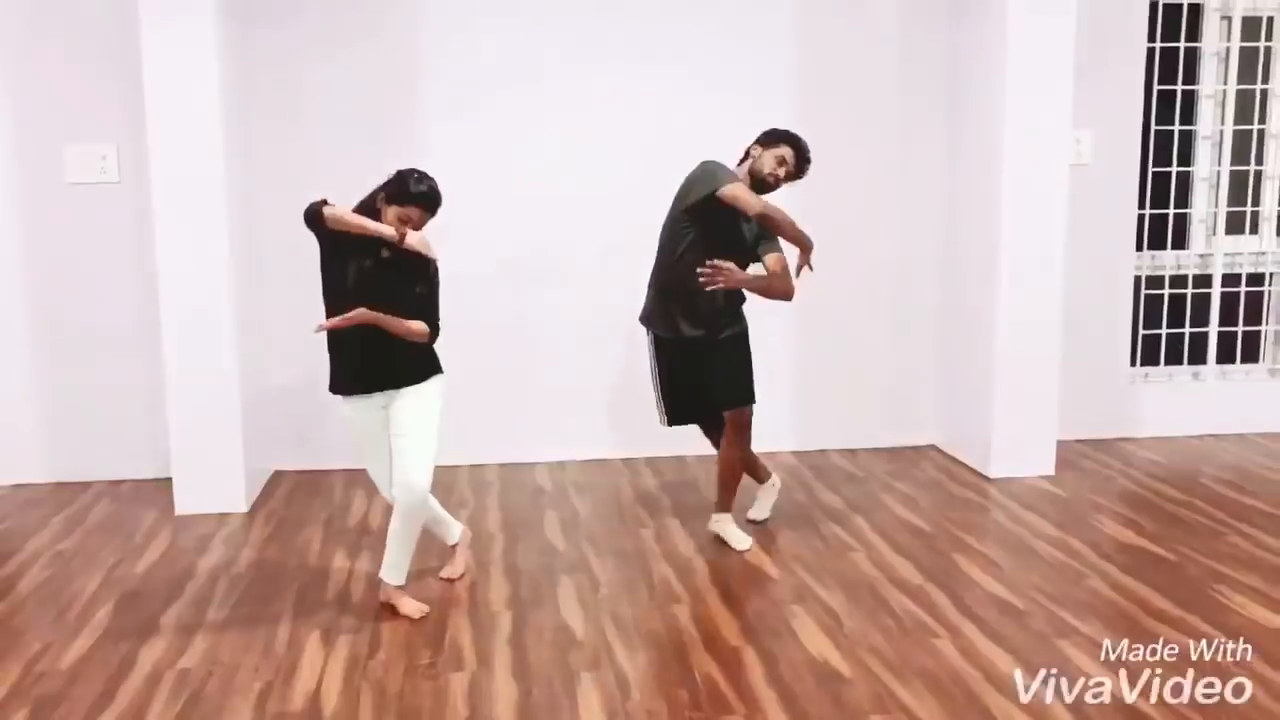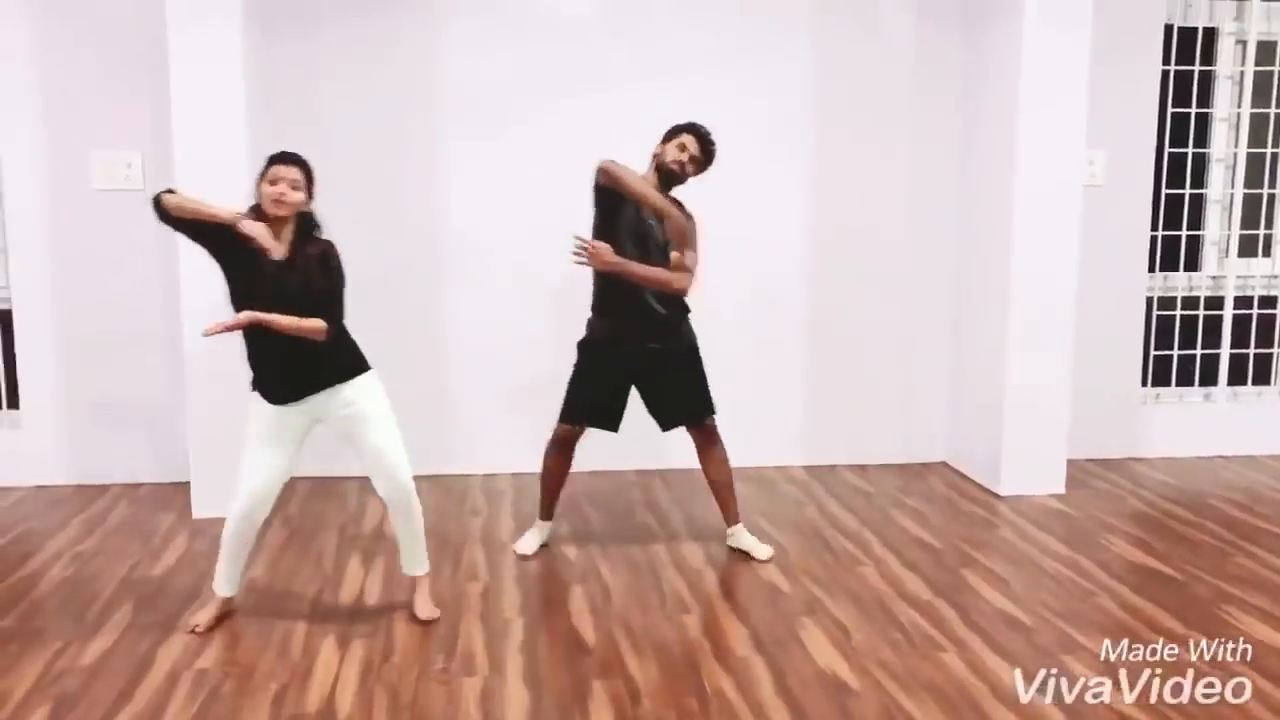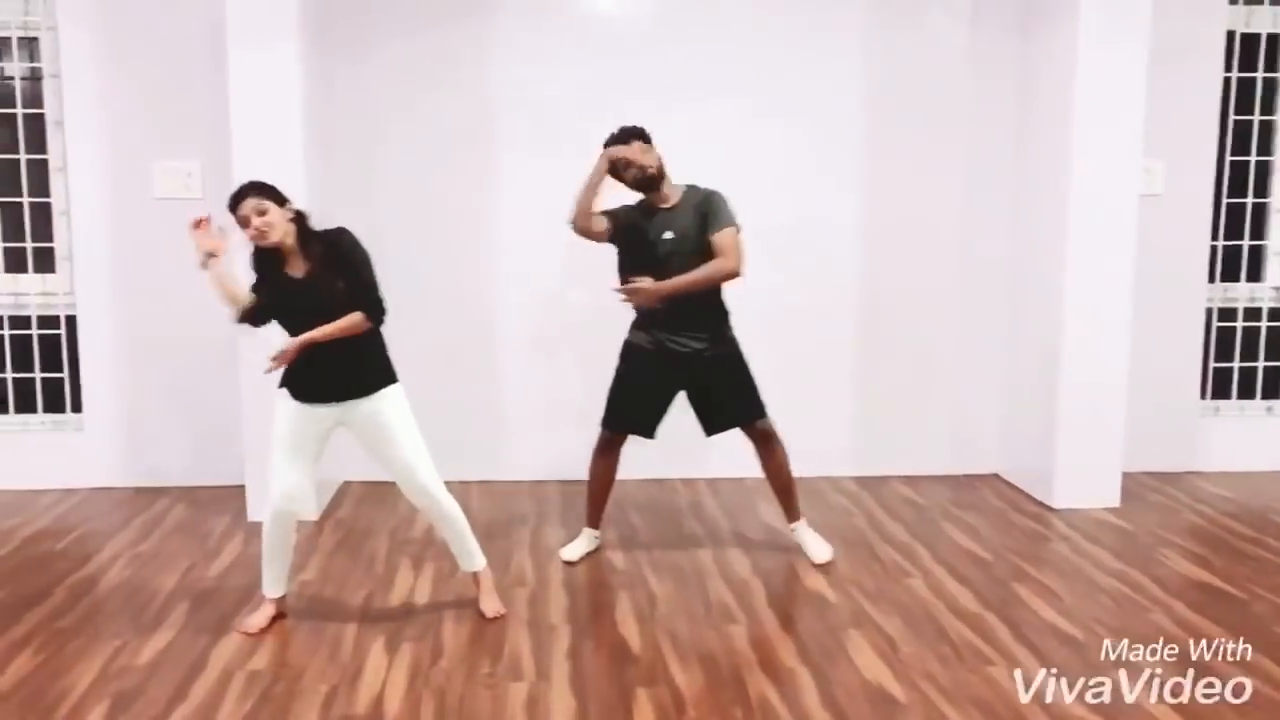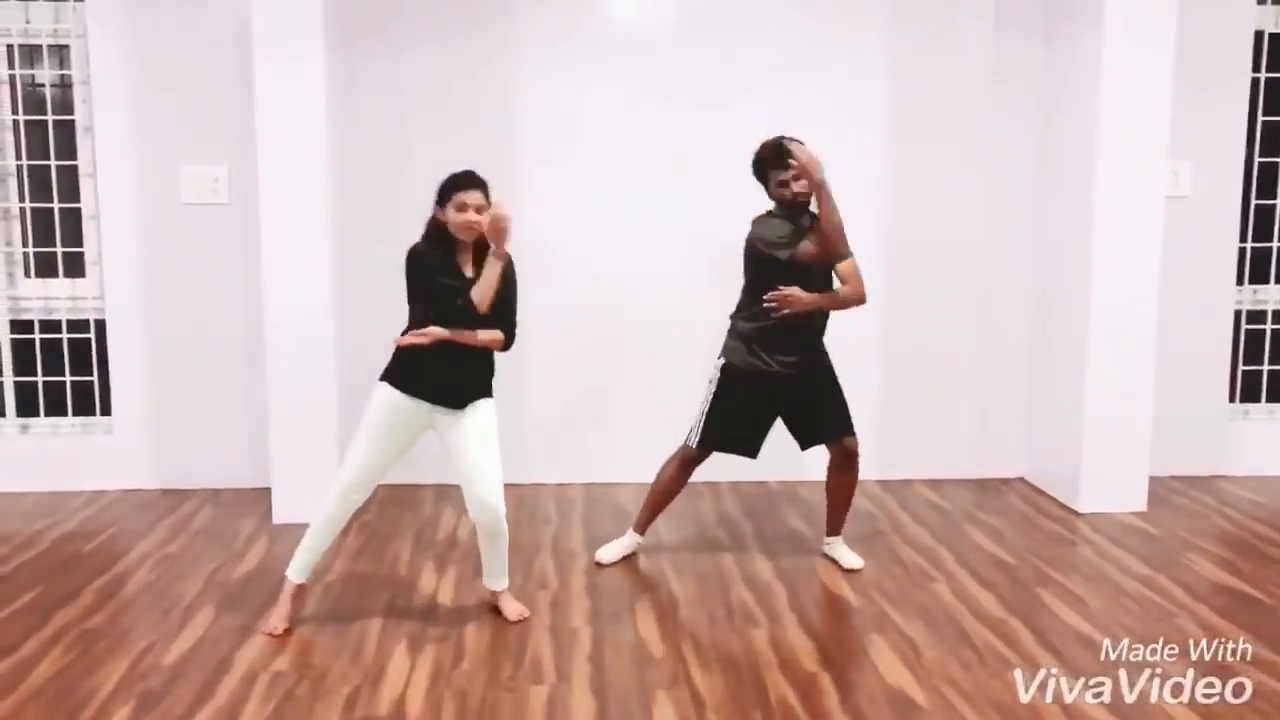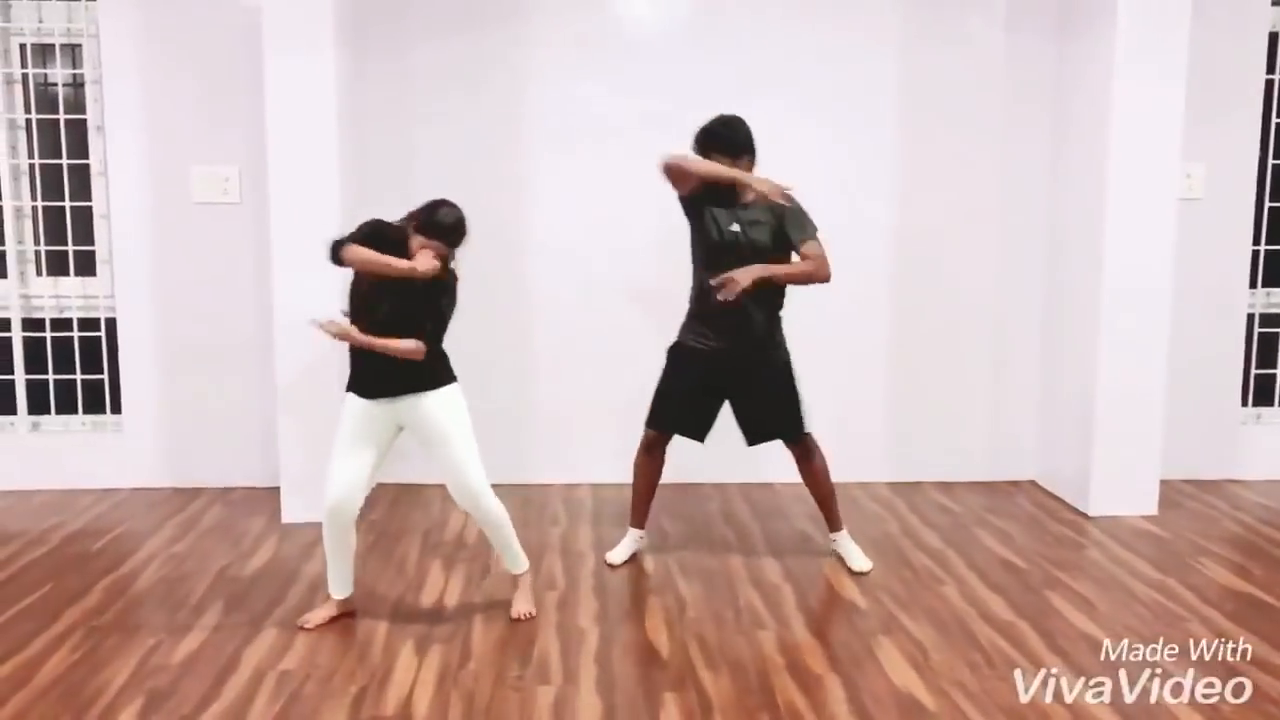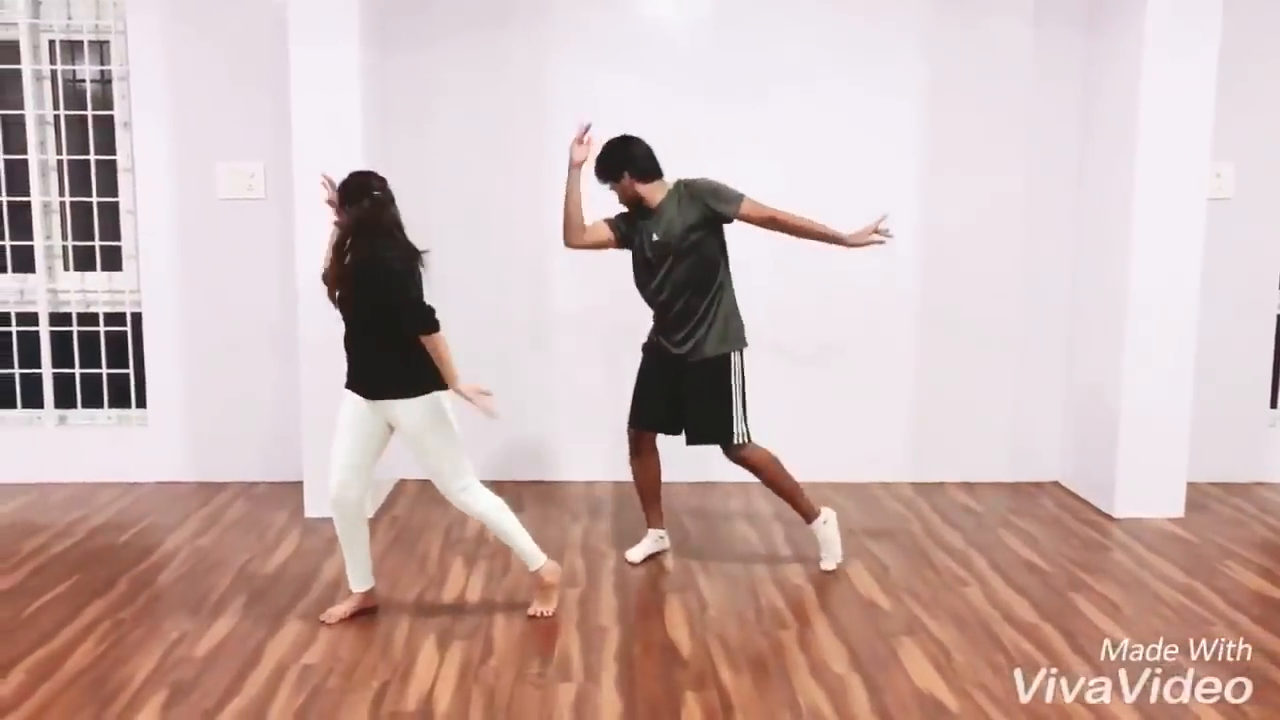
dt=0.5s
person 1, frame 1
left shoulder: (420, 260)
right shoulder: (342, 237)
left elbow: (427, 331)
right elbow: (315, 212)
left wrist: (370, 317)
right wrist: (393, 235)
left hip: (415, 383)
right hip: (359, 387)
left knee: (412, 485)
right knee: (393, 490)
left ankle: (391, 584)
right ankle: (456, 534)
person 1, frame 2
left shoulder: (321, 253)
right shoulder: (231, 244)
left elbow: (325, 327)
right elbow: (165, 204)
left wrist: (255, 318)
right wrist: (240, 221)
left hip: (346, 383)
right hip: (278, 395)
left knee: (397, 481)
right knee: (250, 500)
left ankle: (419, 580)
right ankle: (222, 596)
person 1, frame 3
left shoulder: (338, 245)
right shoulder: (269, 275)
left elbow: (371, 313)
right elbow: (252, 315)
left wrist: (305, 339)
right wrist: (214, 255)
left hip: (370, 390)
right hip: (304, 398)
left knee: (426, 487)
right knee: (283, 501)
left ankle: (482, 576)
right ankle: (273, 598)
person 1, frame 4
left shoulder: (500, 267)
right shoulder: (424, 257)
left elbow: (504, 337)
right elbow: (469, 311)
left wrist: (448, 334)
right wrist: (496, 252)
left hip: (469, 400)
right hip: (406, 391)
left knee: (488, 504)
right knee: (348, 489)
left ankle: (498, 589)
right ankle: (293, 586)
person 1, frame 5
left shoulder: (444, 280)
right shoulder: (379, 236)
left elbow: (423, 348)
right elbow: (343, 252)
left wrist: (361, 338)
right wrist: (409, 267)
left hip: (431, 393)
right hip: (369, 395)
left knee: (473, 490)
right knee: (338, 500)
left ankle: (520, 576)
right ankle: (340, 597)
person 1, frame 6
left shoulder: (387, 258)
right shoulder: (366, 255)
left elbow: (423, 322)
right elbow: (334, 284)
left wrist: (454, 382)
right wrist: (339, 229)
left hip: (412, 393)
right hip: (363, 392)
left knee: (462, 489)
right knee: (343, 494)
left ankle: (545, 571)
right ankle: (363, 591)
person 2, frame 1
left shoulder: (759, 225)
right shoulder: (709, 173)
left elbow: (784, 288)
right elbow: (760, 208)
left wrist: (743, 280)
right wrist: (805, 245)
left hip: (724, 327)
right hip: (672, 326)
left knee: (737, 416)
right knee: (710, 424)
left ankle: (722, 515)
right ankle: (765, 480)
person 2, frame 2
left shoulder: (683, 219)
right shoulder: (614, 191)
left elbow: (681, 283)
right elbow: (610, 170)
left wrist: (616, 262)
right wrist: (672, 218)
left hip: (668, 340)
right hip: (608, 336)
left knee: (705, 430)
right knee: (564, 433)
left ankle: (736, 529)
right ankle: (543, 525)
person 2, frame 3
left shoulder: (707, 202)
right shoulder: (628, 219)
left elbow: (731, 263)
right elbow: (582, 225)
left wrist: (662, 289)
right wrist: (603, 164)
left hip: (710, 344)
right hip: (650, 345)
left knee: (761, 430)
right knee: (609, 437)
left ankle: (799, 526)
right ankle: (591, 532)
person 2, frame 4
left shoulder: (825, 225)
right shoulder: (765, 230)
left elbow: (856, 292)
right elbow: (829, 250)
left wrist: (813, 301)
right wrist: (825, 185)
left hip: (807, 361)
right hip: (748, 362)
left knee: (846, 448)
right knee: (693, 452)
left ankle: (833, 539)
right ankle: (635, 534)
person 2, frame 5
left shoulder: (783, 208)
right shoulder: (701, 198)
left elbow: (821, 269)
right elbow: (672, 164)
left wrist: (759, 271)
right wrist: (742, 179)
left hip: (761, 348)
right hip: (699, 344)
left knee: (800, 441)
right knee: (654, 436)
left ankle: (838, 535)
right ankle: (635, 533)
person 2, frame 6
left shoulder: (698, 195)
right shoulder: (632, 222)
left elbow: (769, 217)
right elbow: (575, 237)
left wrist: (845, 239)
right wrist: (574, 170)
left hip: (716, 346)
right hip: (665, 346)
left knee: (738, 447)
right knee: (639, 434)
left ankle: (820, 520)
right ankle: (656, 532)
